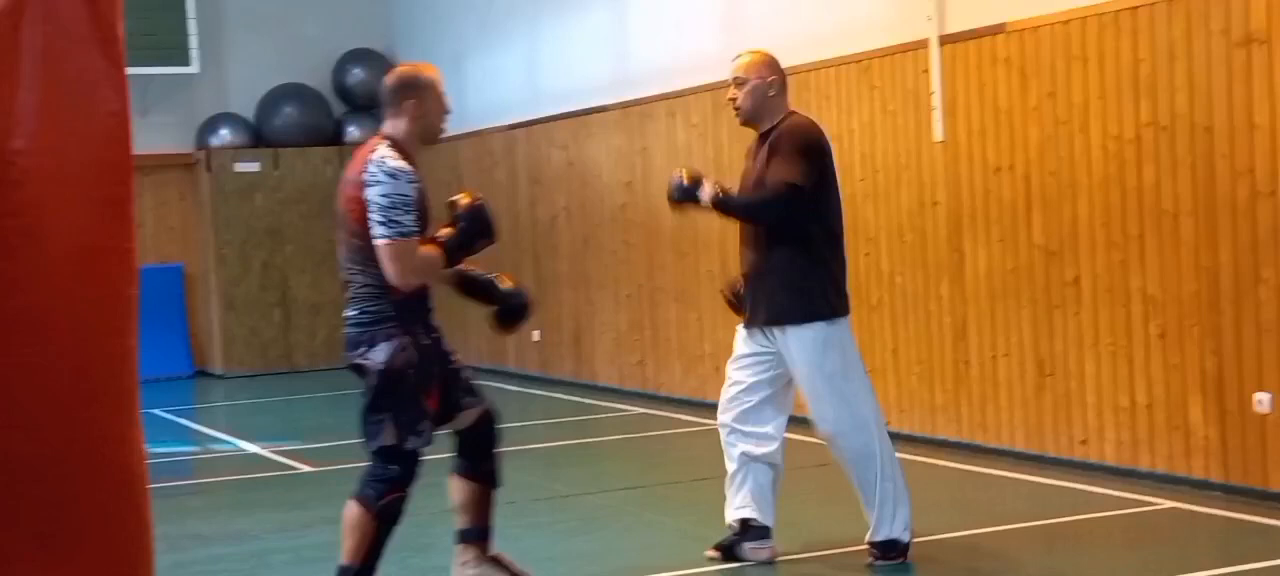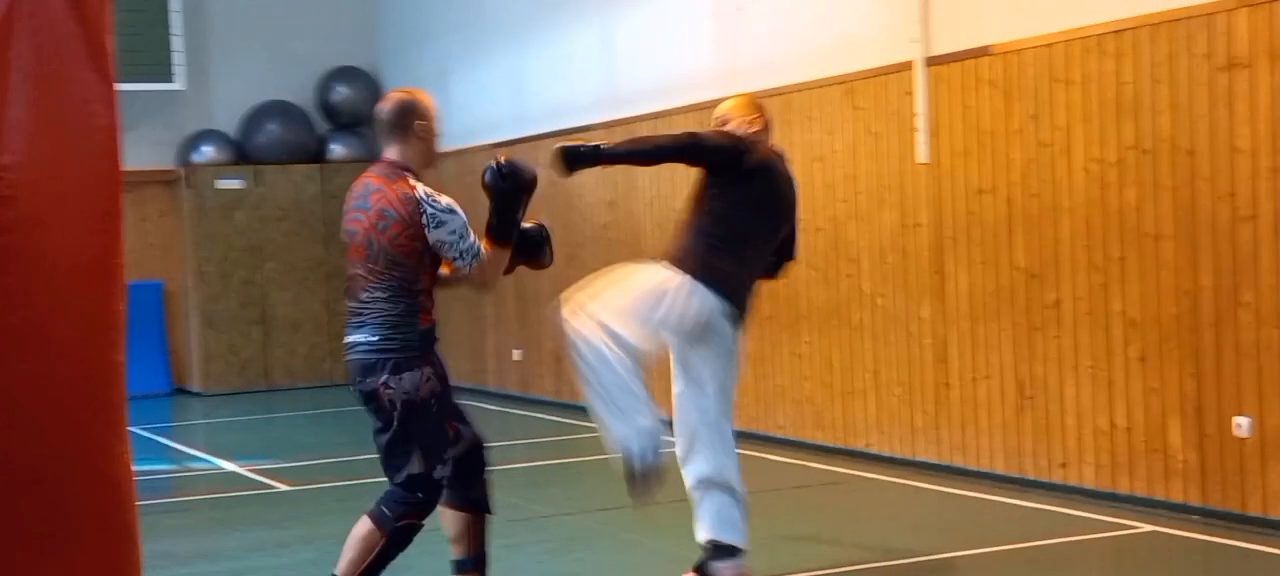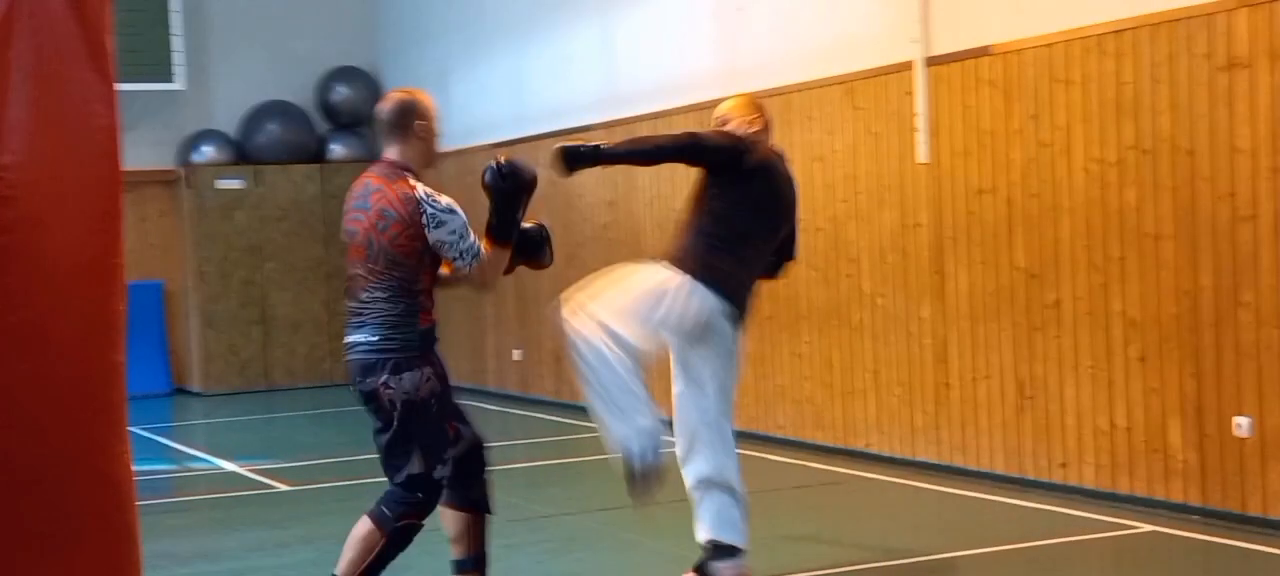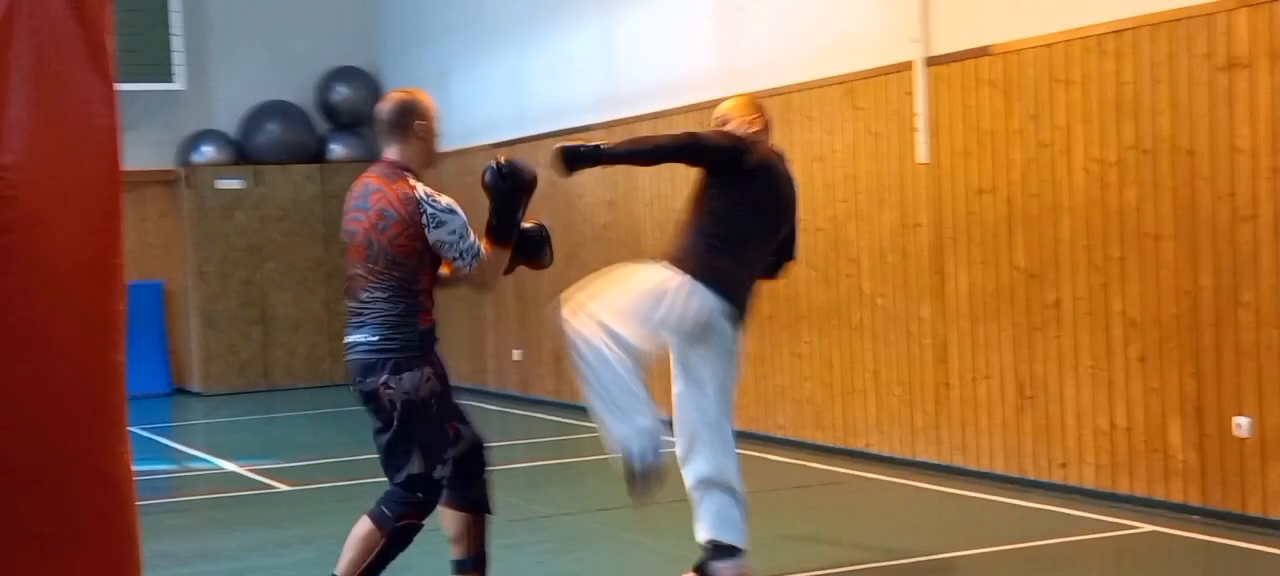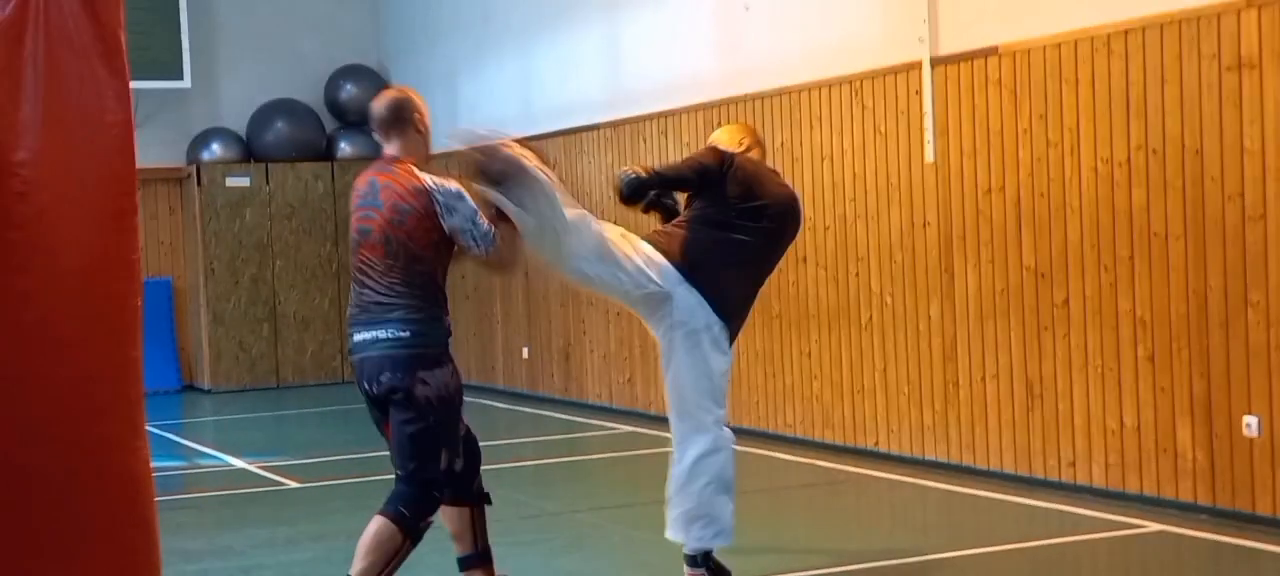
dt=0.7s
person 1, frame 1
left shoulder: (382, 162)
right shoulder: (390, 170)
right elbow: (403, 270)
left wrist: (474, 281)
right wrist: (461, 239)
left hip: (410, 330)
right hip: (388, 336)
left knee: (476, 425)
right knee: (393, 466)
person 1, frame 2
left shoulder: (363, 190)
right shoulder: (427, 204)
right elbow: (483, 275)
left wrist: (507, 250)
right wrist: (507, 211)
left hip: (372, 350)
right hip: (399, 360)
left knee: (464, 456)
right knee: (414, 491)
person 1, frame 3
left shoulder: (362, 190)
right shoulder: (428, 204)
right elbow: (483, 274)
left wrist: (503, 249)
right wrist: (507, 213)
left hip: (369, 350)
right hip: (400, 359)
left knee: (462, 456)
right knee: (414, 490)
person 1, frame 4
left shoulder: (363, 189)
right shoulder: (428, 204)
right elbow: (483, 276)
left wrist: (505, 252)
right wrist: (507, 211)
left hip: (368, 351)
right hip: (401, 359)
left knee: (461, 457)
right knee: (414, 490)
person 1, frame 5
left shoulder: (364, 186)
right shoulder: (438, 192)
right elbow: (499, 255)
left hip: (369, 349)
right hip: (413, 352)
left knee: (459, 457)
right knee: (419, 488)
person 2, frame 1
left shoulder: (798, 135)
right shoulder: (764, 143)
left elbow: (780, 207)
left wrist: (713, 196)
right wrist: (747, 279)
left hip: (807, 309)
right hip: (765, 312)
left knee: (847, 422)
right knee: (743, 416)
left ankle: (891, 532)
right ankle: (753, 529)
person 2, frame 2
left shoulder: (741, 154)
right shoulder: (781, 184)
left elbow: (670, 148)
right elbow: (774, 262)
left wrist: (591, 153)
left hip: (692, 289)
right hip: (724, 309)
left knee: (588, 315)
right knee: (706, 430)
left ankle: (640, 444)
person 2, frame 3
left shoulder: (739, 153)
right shoulder: (782, 184)
left elbow: (670, 147)
right elbow: (775, 260)
left wrist: (591, 153)
left hip: (690, 286)
right hip: (724, 309)
left knee: (587, 313)
right knee: (706, 428)
left ankle: (640, 445)
person 2, frame 4
left shoulder: (738, 152)
right shoulder: (782, 184)
left elbow: (669, 148)
right elbow: (775, 261)
left wrist: (592, 153)
left hip: (688, 287)
right hip: (726, 309)
left knee: (588, 315)
right knee: (707, 426)
left ankle: (640, 445)
person 2, frame 5
left shoulder: (723, 165)
right shoulder: (788, 206)
left elbow: (639, 184)
left wrist: (637, 180)
left hip: (661, 269)
right hip: (708, 316)
left knee: (570, 233)
right knee: (702, 428)
